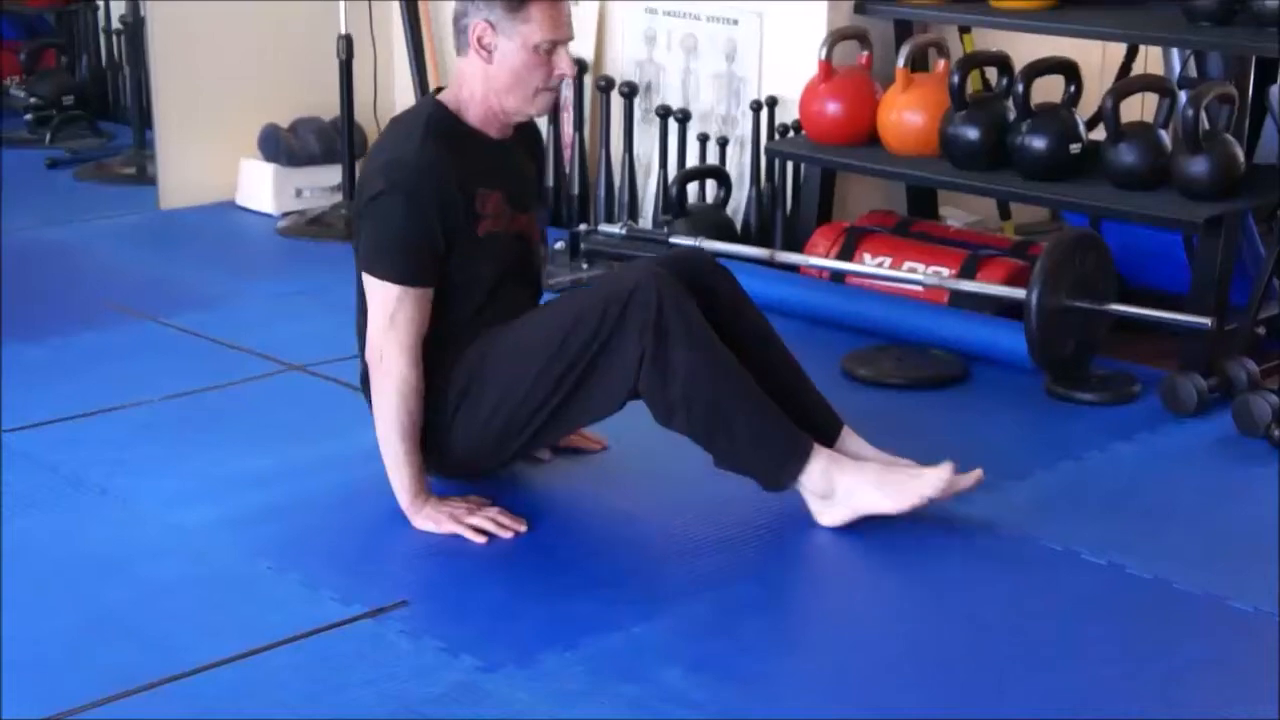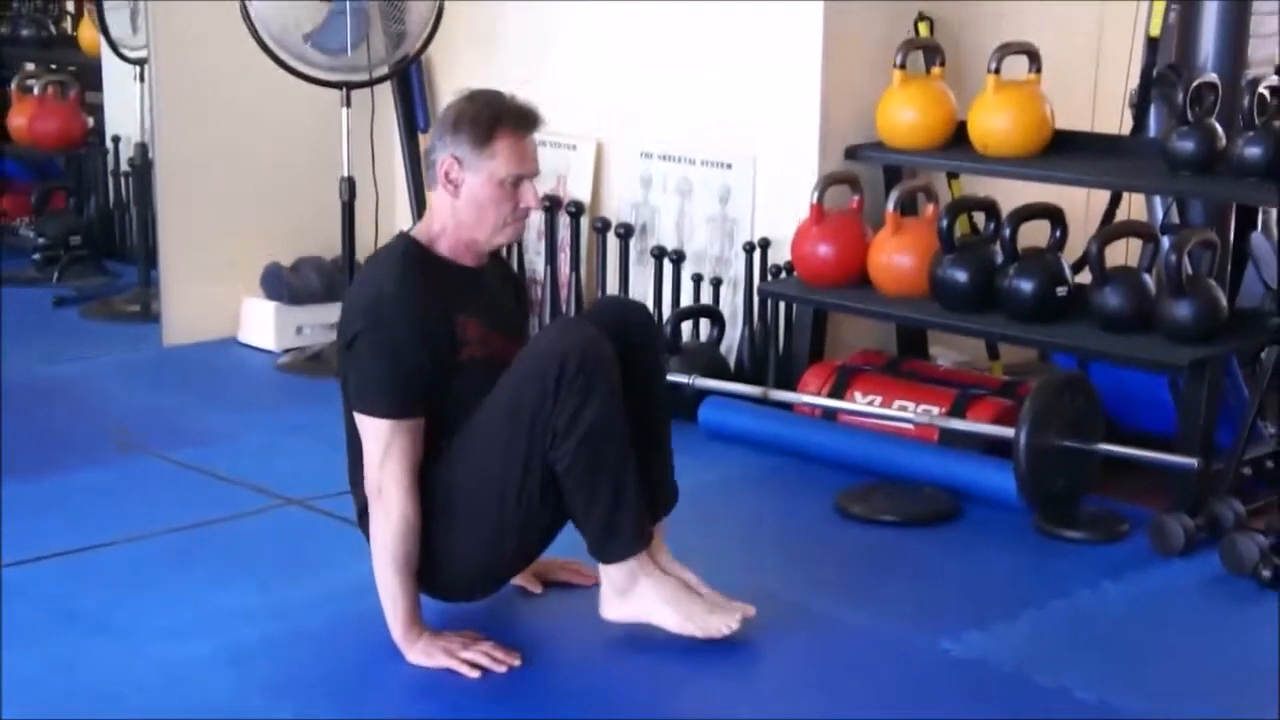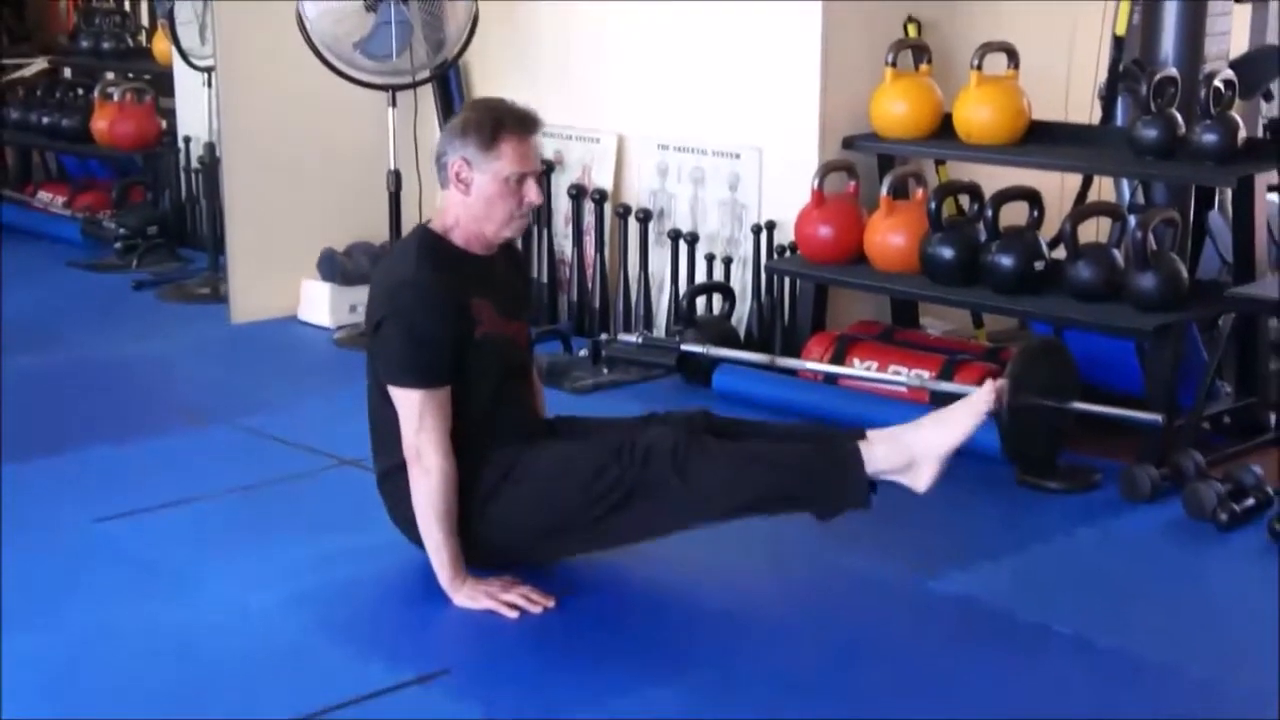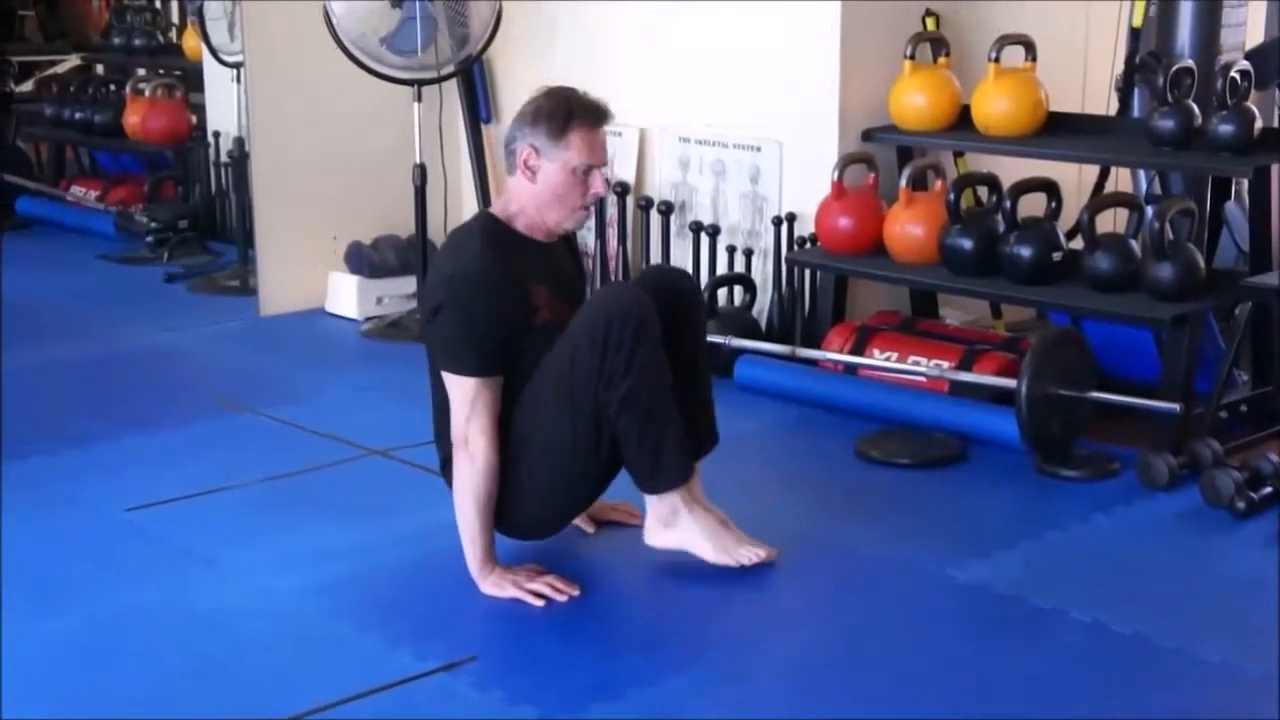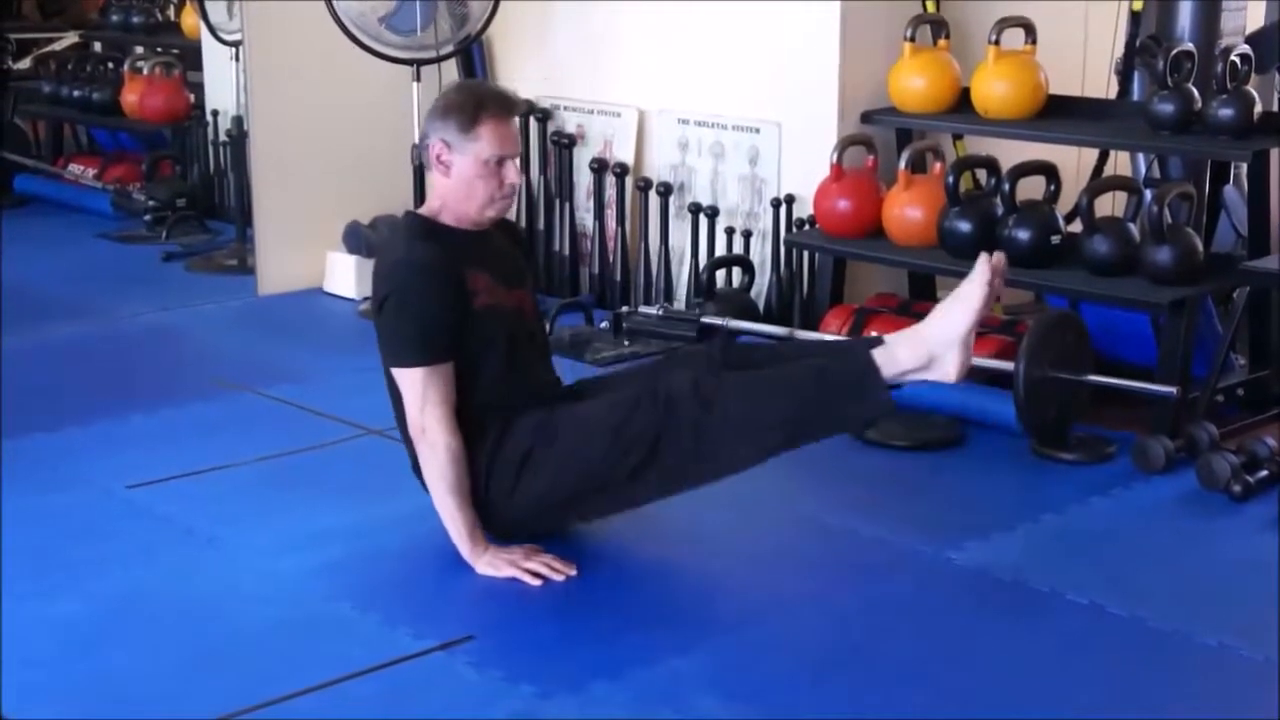
dt=1s
person 1, frame 1
left shoulder: (518, 139)
right shoulder: (415, 167)
right elbow: (389, 346)
left wrist: (538, 407)
right wrist: (416, 501)
left hip: (501, 376)
right hip: (449, 411)
left knee: (692, 274)
right knee: (643, 300)
left ankle: (839, 450)
right ankle: (819, 476)
person 1, frame 2
left shoulder: (494, 276)
right shoulder: (394, 298)
right elbow: (387, 478)
left wrist: (515, 551)
right wrist: (410, 634)
left hip: (489, 514)
right hip: (447, 542)
left knee: (623, 324)
right knee: (573, 355)
left ankle: (640, 551)
right ankle: (626, 578)
person 1, frame 3
left shoulder: (502, 260)
right shoulder: (416, 287)
right elbow: (425, 446)
left wrist: (559, 488)
right wrist: (456, 580)
left hip: (512, 458)
right hip: (464, 501)
left knee: (683, 434)
right knee: (662, 463)
left ankle: (886, 451)
right ankle: (882, 459)
person 1, frame 4
left shoulder: (555, 244)
right shoulder: (475, 269)
right elbow: (471, 430)
left wrist: (576, 495)
right wrist: (484, 570)
left hip: (557, 465)
right hip: (519, 486)
left knee: (670, 290)
right knee: (621, 313)
left ankle: (678, 497)
right ankle: (669, 509)
person 1, frame 5
left shoulder: (497, 236)
right shoulder: (415, 268)
right elbow: (429, 423)
left wrist: (581, 471)
right wrist: (477, 549)
left hip: (542, 434)
right hip: (503, 477)
left knee: (711, 369)
right knee: (686, 408)
left ankle: (906, 352)
right ankle: (906, 357)
